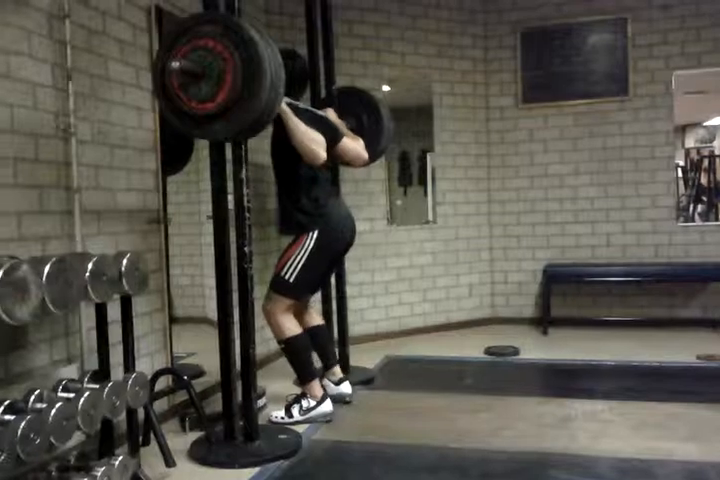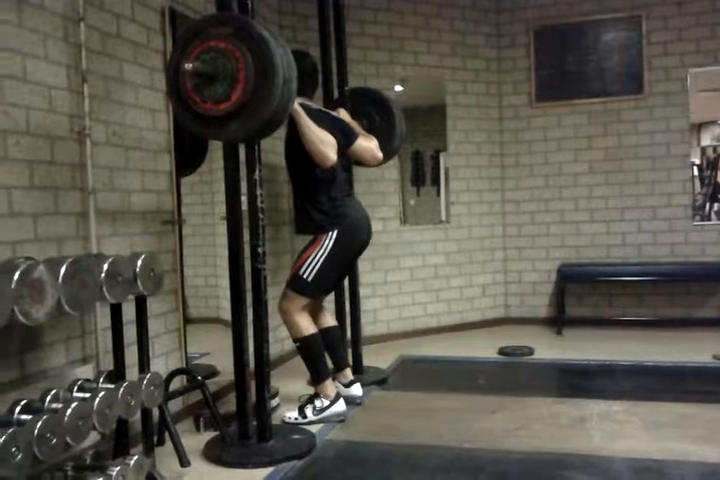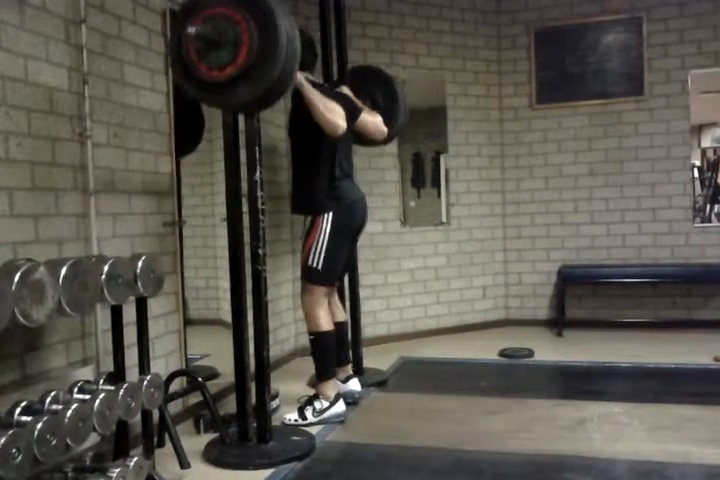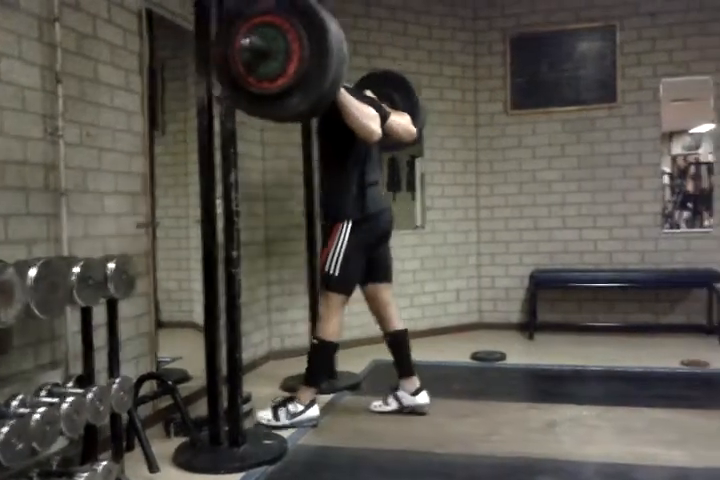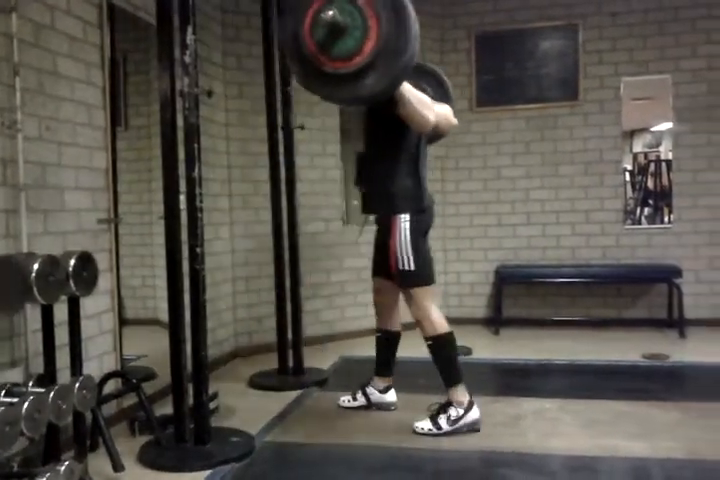
dt=0.7s
person 1, frame 1
left shoulder: (293, 117)
right shoulder: (315, 118)
left elbow: (316, 155)
right elbow: (359, 155)
left wrist: (281, 110)
right wrist: (337, 122)
left hip: (320, 226)
right hip: (337, 221)
left knee: (277, 307)
right knee: (298, 303)
left ankle: (314, 398)
right ankle: (336, 379)
person 1, frame 2
left shoulder: (306, 118)
right shoulder: (329, 118)
left elbow: (327, 156)
right elbow: (374, 155)
left wrist: (294, 110)
right wrist: (350, 122)
left hip: (338, 227)
right hip: (353, 222)
left knee: (292, 305)
right knee: (312, 303)
left ankle: (327, 397)
right ankle: (346, 381)
person 1, frame 3
left shoulder: (311, 95)
right shoulder: (331, 94)
left elbow: (335, 125)
right elbow: (379, 129)
left wrist: (300, 83)
right wrist: (352, 98)
left hip: (332, 207)
right hip: (348, 203)
left knee: (314, 298)
right knee: (326, 294)
left ankle: (329, 398)
right ankle: (346, 378)
person 1, frame 4
left shoulder: (338, 102)
right shoulder: (358, 98)
left elbow: (371, 131)
right elbow: (408, 131)
left wrist: (337, 90)
right wrist: (380, 105)
left hip: (354, 216)
right hip: (375, 212)
left knee: (330, 306)
right knee: (381, 301)
left ankle: (303, 402)
right ankle: (411, 389)
person 1, frame 5
right shoulder: (395, 89)
left elbow: (425, 119)
right elbow: (448, 120)
right wrist: (405, 87)
left hip: (402, 209)
right hip: (398, 207)
left knee: (421, 303)
right knee: (385, 297)
left ankle: (460, 402)
right ankle: (381, 386)
